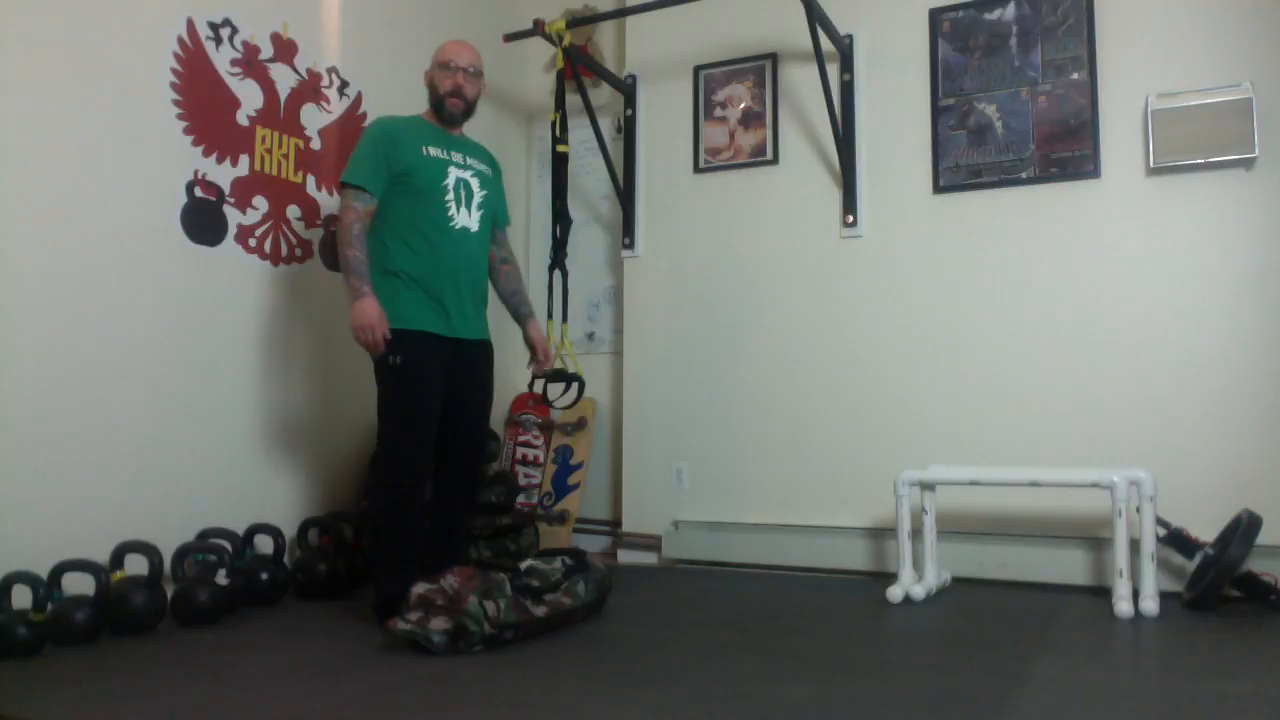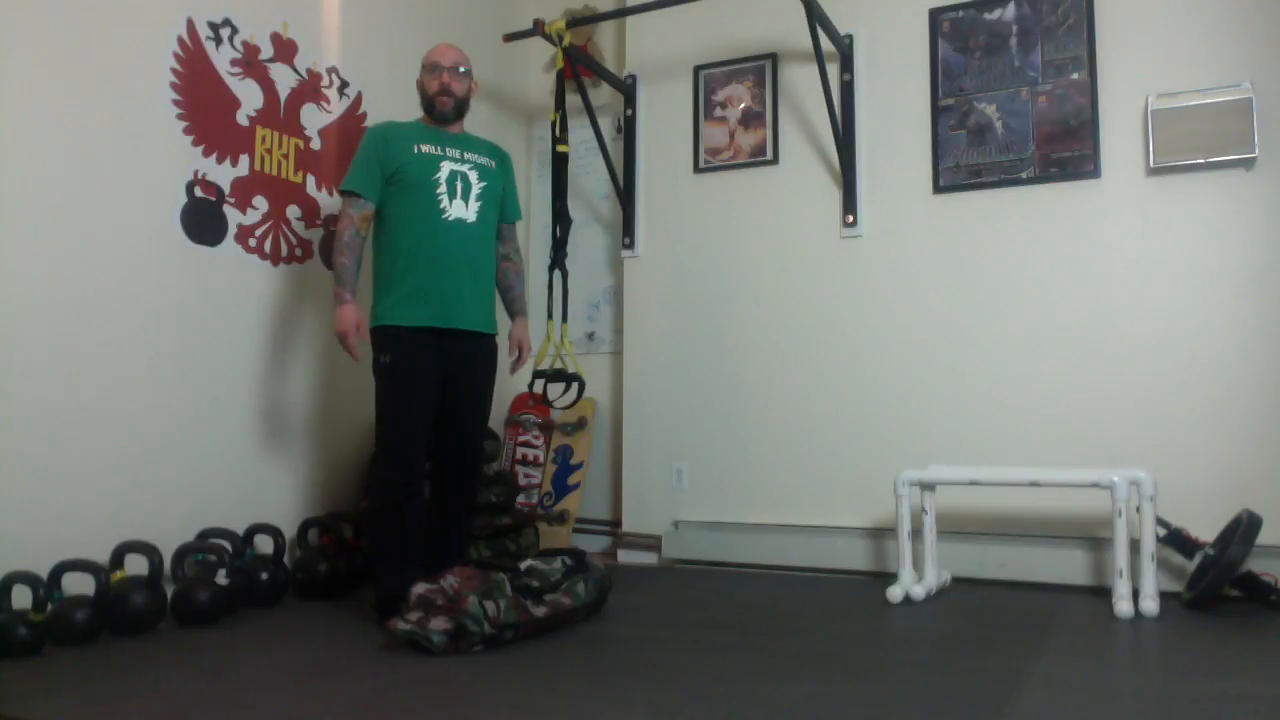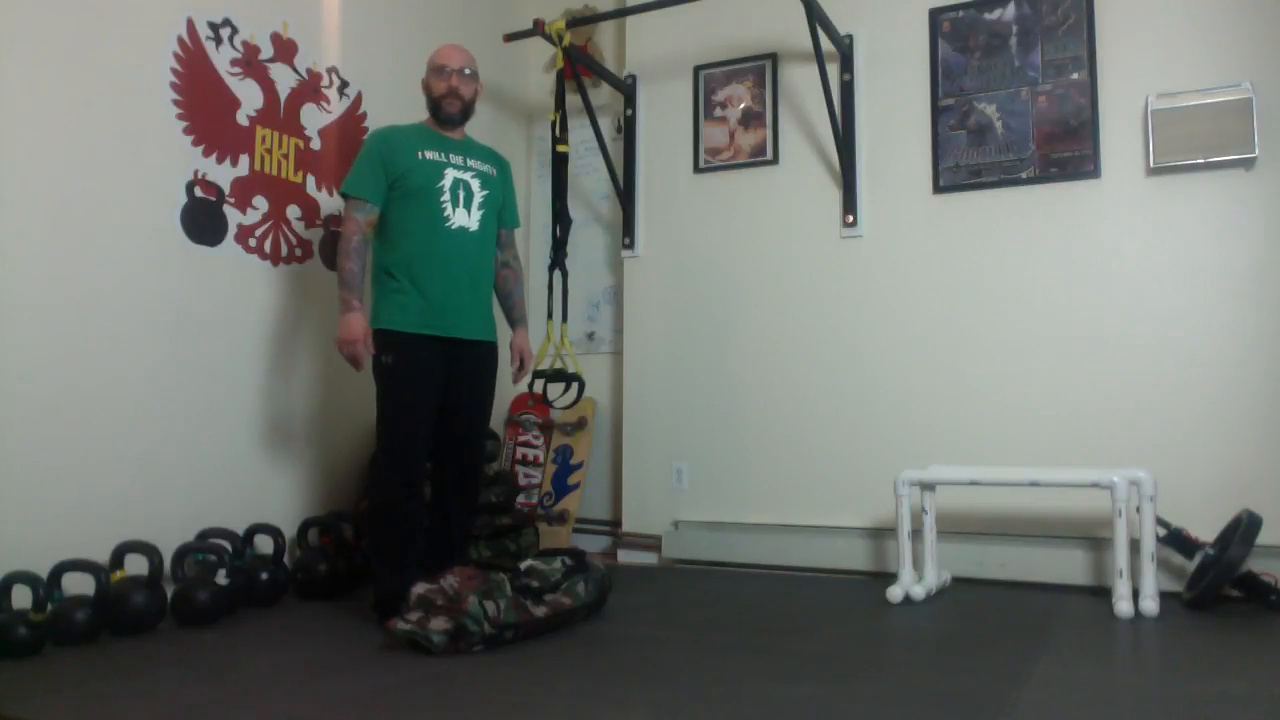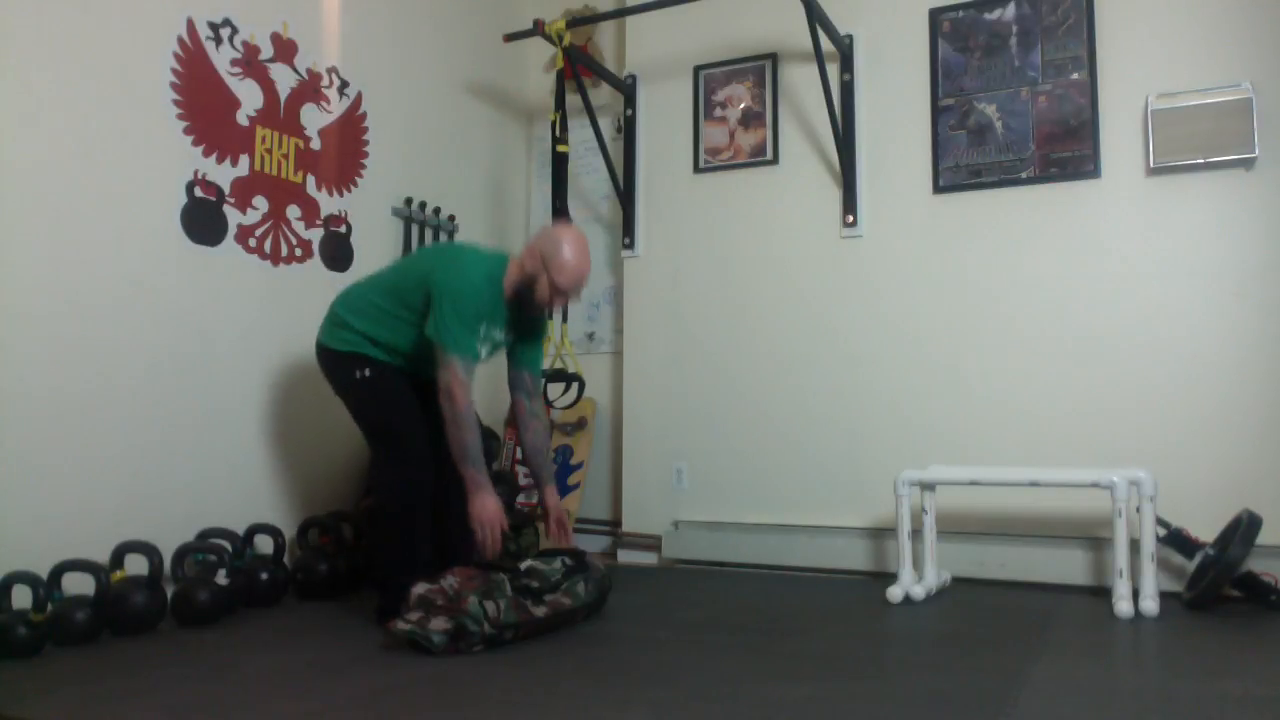
dt=1s
person 1, frame 1
left shoulder: (485, 162)
right shoulder: (390, 135)
left elbow: (499, 250)
right elbow: (354, 216)
left wrist: (528, 320)
right wrist: (362, 294)
left hip: (472, 336)
right hip: (409, 330)
left knee: (465, 463)
right knee: (405, 468)
right ankle: (396, 599)
person 1, frame 2
left shoulder: (495, 158)
right shoulder: (387, 140)
left elbow: (506, 245)
right elbow: (354, 221)
left wrist: (519, 316)
right wrist: (345, 297)
left hip: (475, 332)
right hip: (406, 327)
left knee: (461, 462)
right knee: (401, 463)
right ankle: (396, 596)
person 1, frame 3
left shoulder: (495, 165)
right shoulder: (391, 144)
left elbow: (505, 253)
right elbow: (356, 228)
left wrist: (519, 325)
right wrist: (352, 307)
left hip: (476, 338)
right hip: (408, 332)
left knee: (462, 465)
right knee: (402, 465)
right ankle: (396, 596)
person 1, frame 4
left shoulder: (528, 312)
right shoulder: (466, 281)
left elbow: (528, 401)
right elbow: (455, 391)
left wrist: (547, 487)
right wrist: (481, 490)
left hip: (413, 361)
right hip: (356, 347)
left knee: (461, 466)
right knee: (409, 464)
right ankle: (399, 604)
